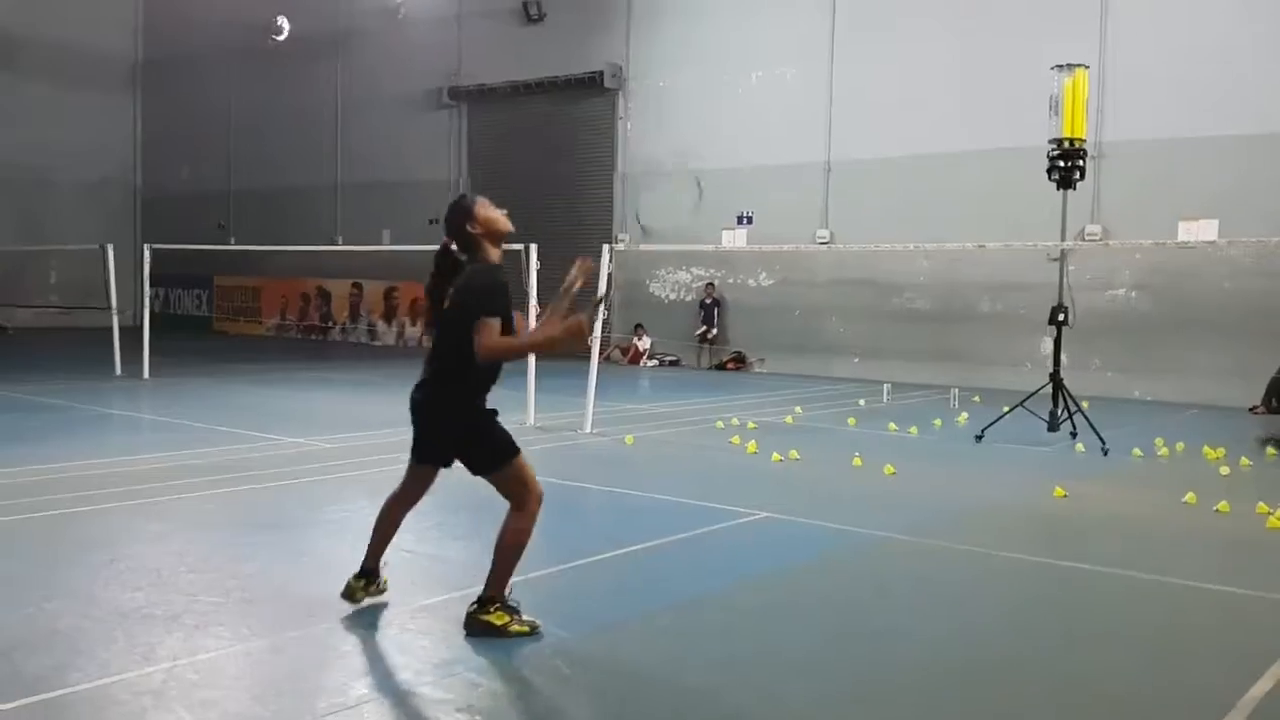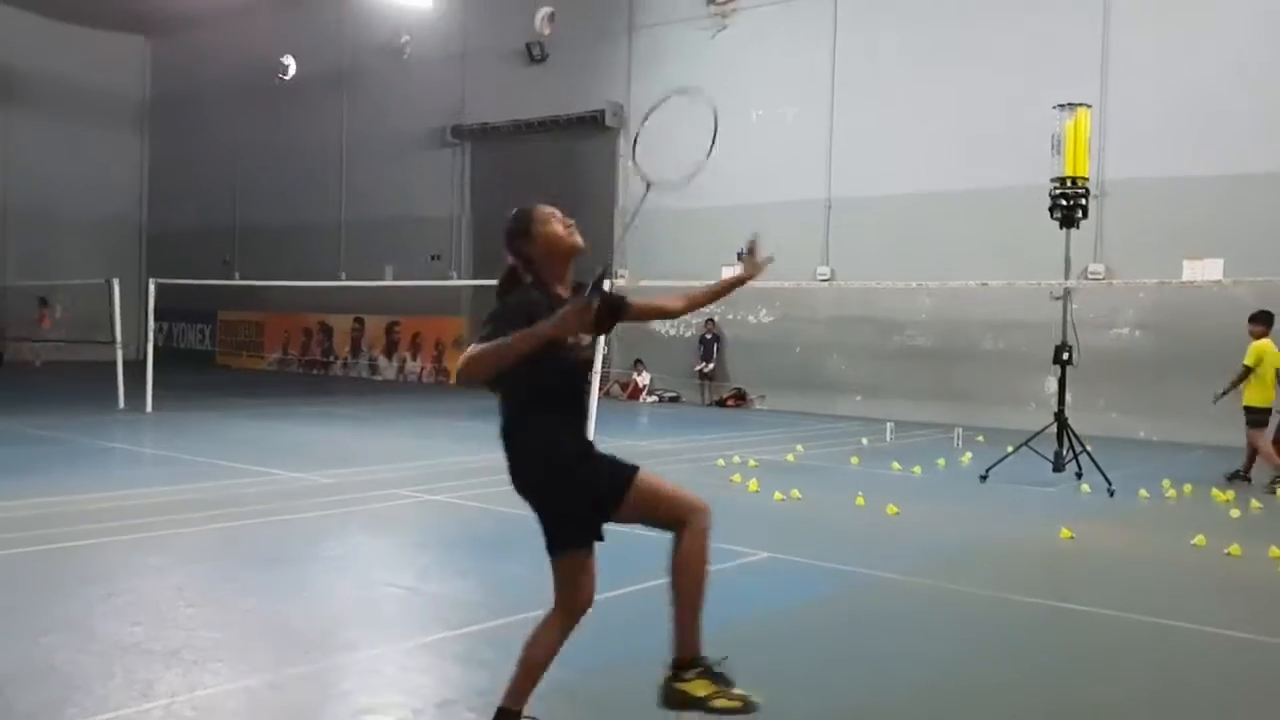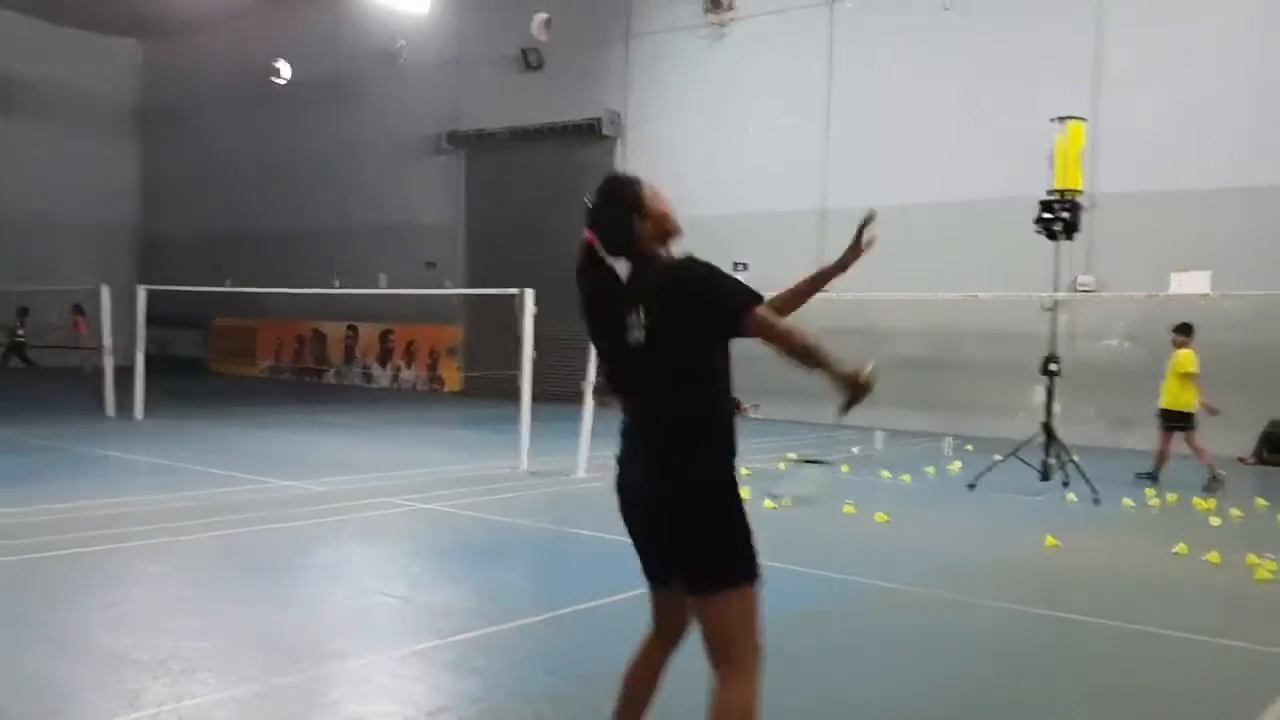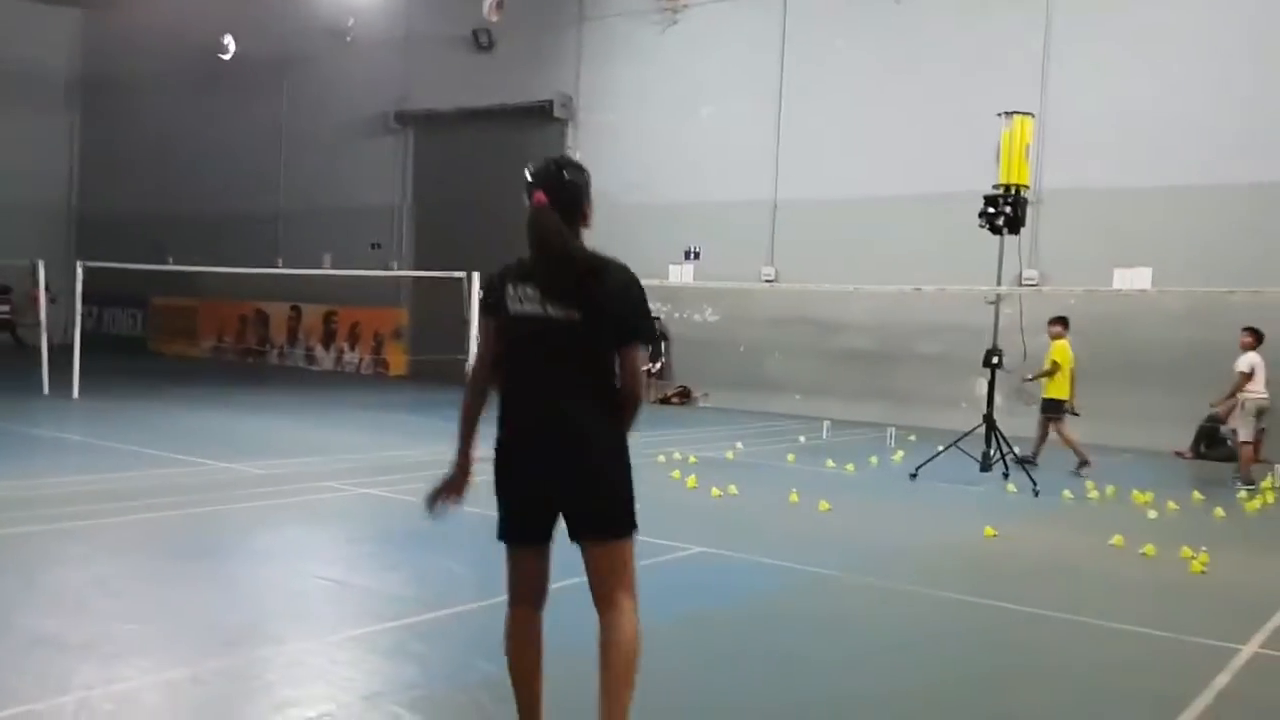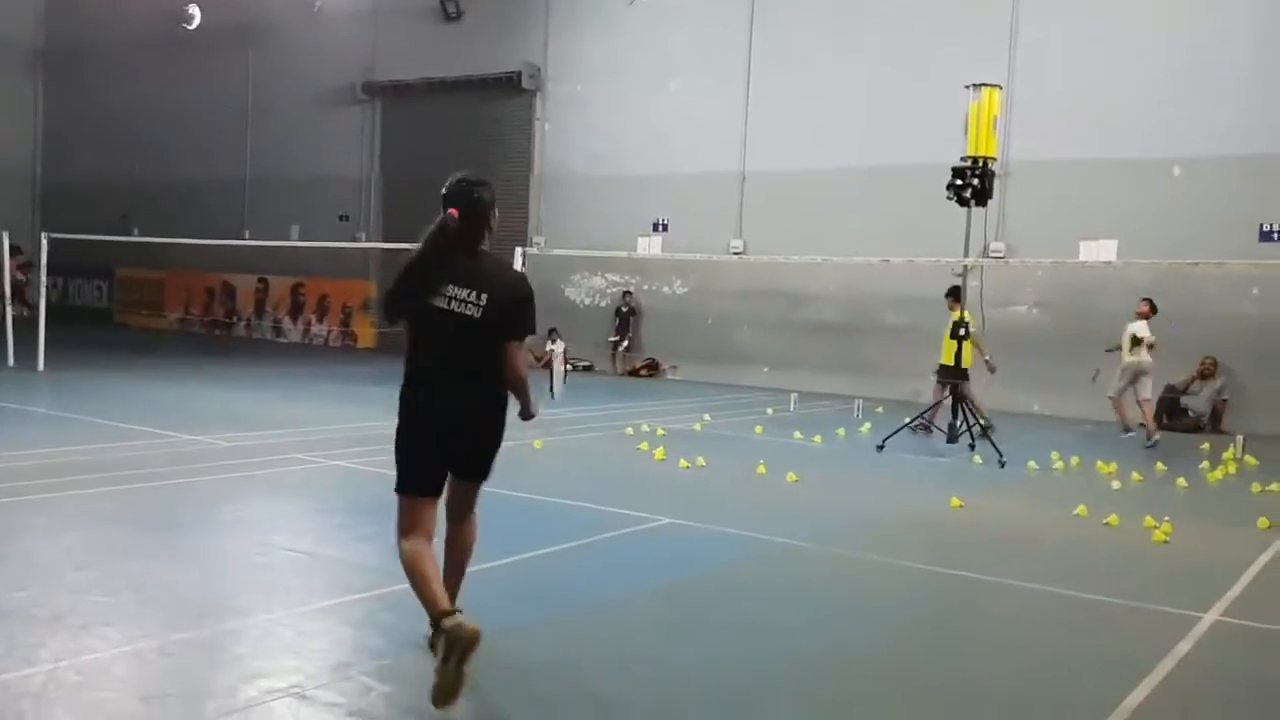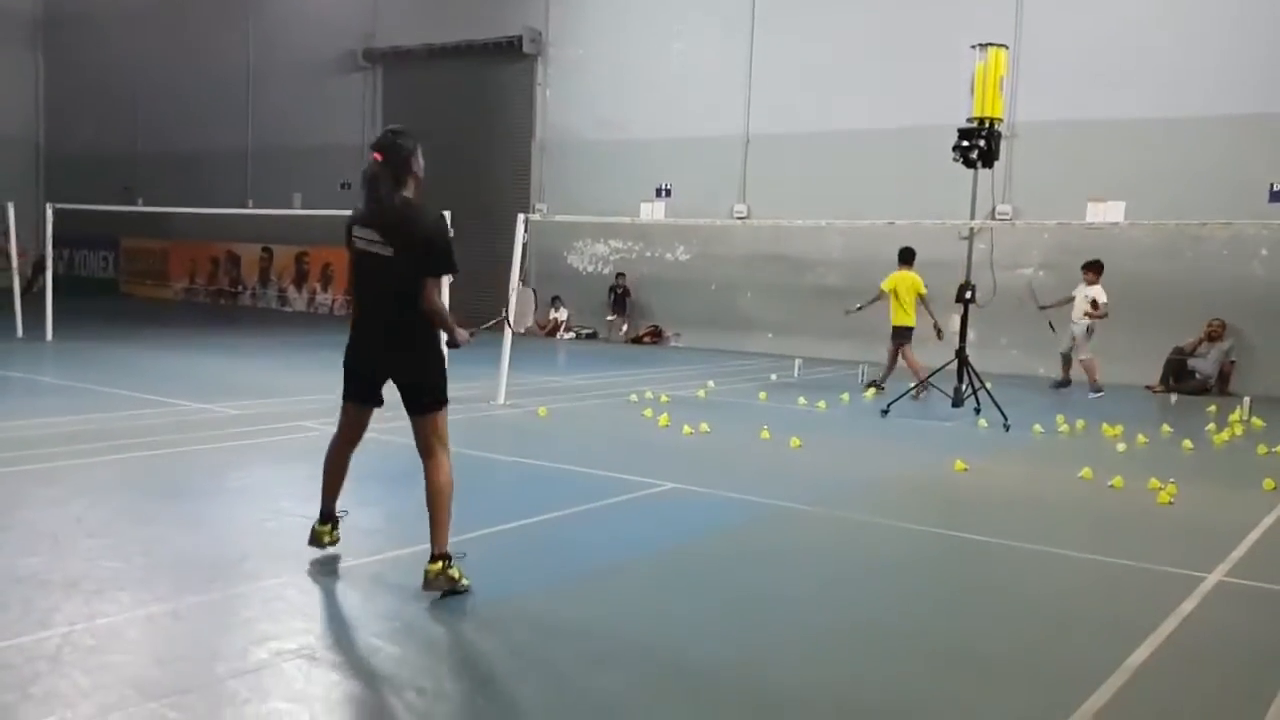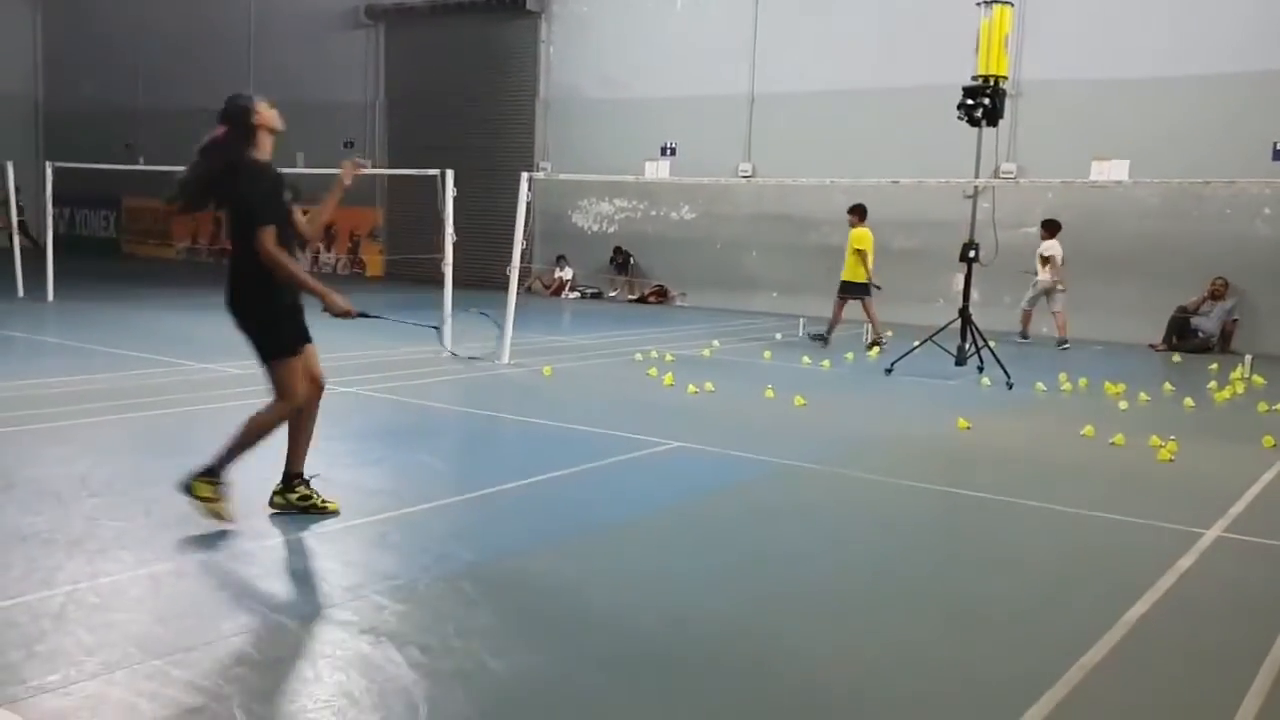
dt=0.5s
person 1, frame 1
left shoulder: (482, 277)
right shoulder: (482, 279)
left elbow: (517, 339)
right elbow: (488, 351)
left wrist: (569, 291)
right wrist: (560, 336)
left hip: (433, 401)
right hip: (457, 407)
left knee: (411, 490)
right knee: (528, 497)
left ankle: (366, 575)
right ankle: (489, 605)
person 1, frame 2
left shoulder: (584, 301)
right shoulder: (524, 306)
left elbow: (674, 306)
right elbow: (469, 369)
left wrist: (741, 278)
right wrist: (550, 331)
left hip: (565, 457)
right hip: (548, 459)
left knee: (572, 601)
right knee: (693, 516)
right ankle: (687, 670)
person 1, frame 3
left shoulder: (629, 296)
right shoulder: (685, 280)
left elbow: (758, 315)
right elbow: (779, 333)
left wrist: (824, 276)
right wrist: (843, 375)
left hip: (641, 484)
right hip: (698, 484)
left knee: (666, 630)
right knee: (738, 666)
person 1, frame 4
left shoulder: (504, 282)
right shoulder: (615, 282)
left elbow: (481, 375)
right elbow: (633, 384)
left wrist: (463, 461)
left hip: (520, 453)
right hip: (592, 452)
left knee: (525, 601)
right knee: (617, 603)
person 1, frame 5
left shoulder: (423, 269)
right shoulder: (510, 283)
left elbow: (411, 340)
right elbow: (513, 368)
right wrist: (526, 402)
left hip: (423, 415)
right hip: (480, 418)
left knee: (415, 538)
right knee: (462, 515)
left ankle: (450, 622)
right ankle: (449, 615)
person 1, frame 6
left shoulder: (362, 218)
right shoulder: (428, 224)
left elbow: (355, 286)
right elbow: (429, 301)
right wrist: (454, 331)
left hip: (365, 342)
right hip: (414, 348)
left knee: (347, 436)
right knee: (435, 453)
left ankle: (325, 522)
right ankle: (440, 562)
person 1, frame 7
left shoulder: (266, 174)
right shoulder: (253, 175)
left elbow: (306, 229)
right elbow: (269, 252)
left wrist: (340, 187)
right wrist: (325, 295)
left hip: (279, 295)
right hip: (260, 296)
left knee: (312, 386)
right knee: (293, 399)
left ankle: (292, 486)
right ankle: (209, 476)
